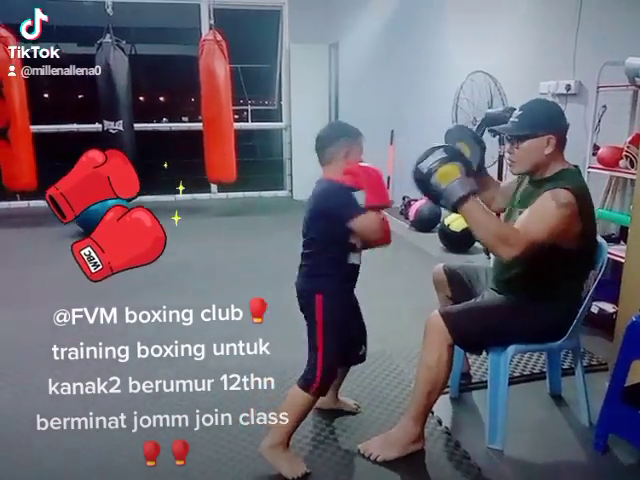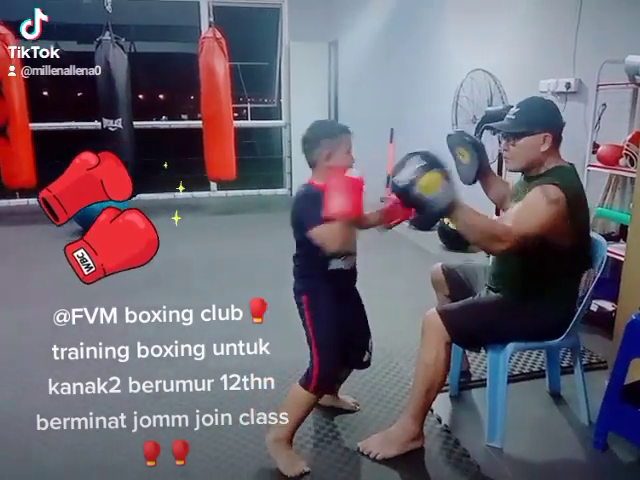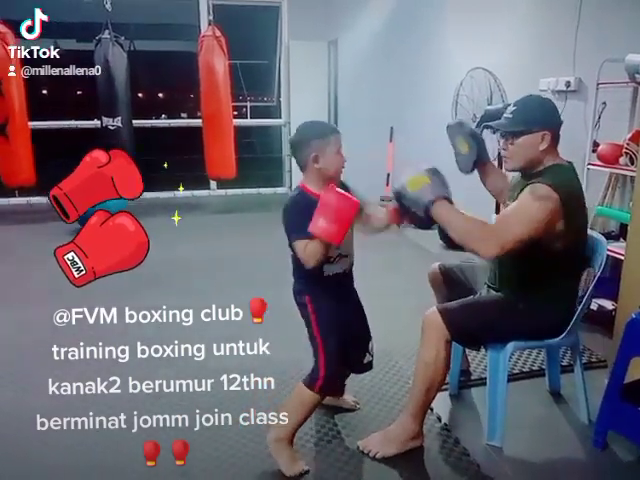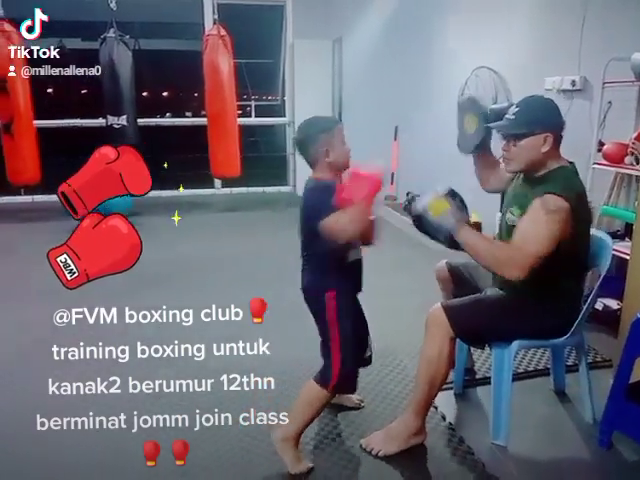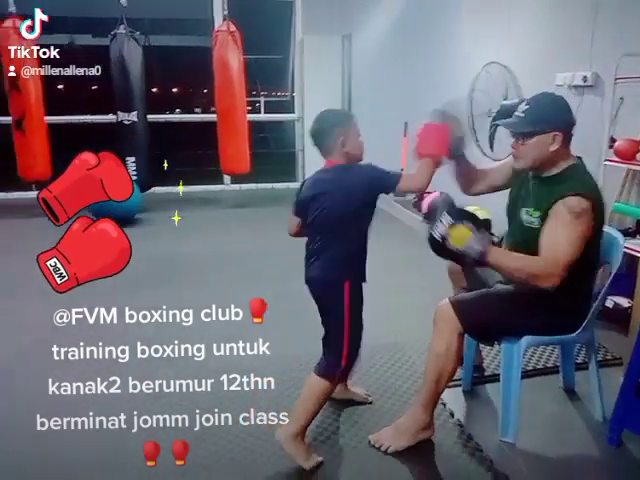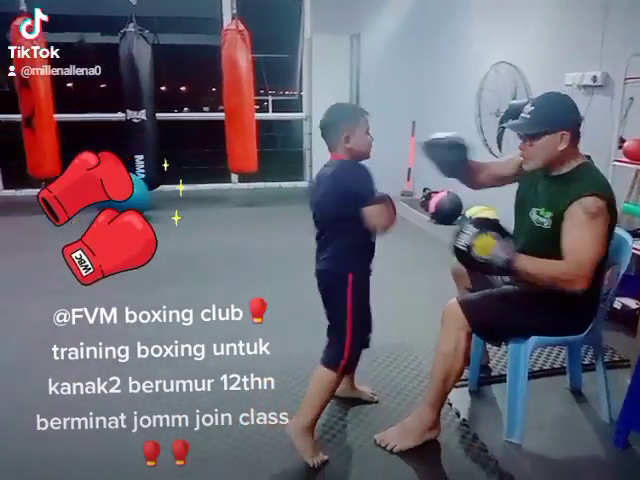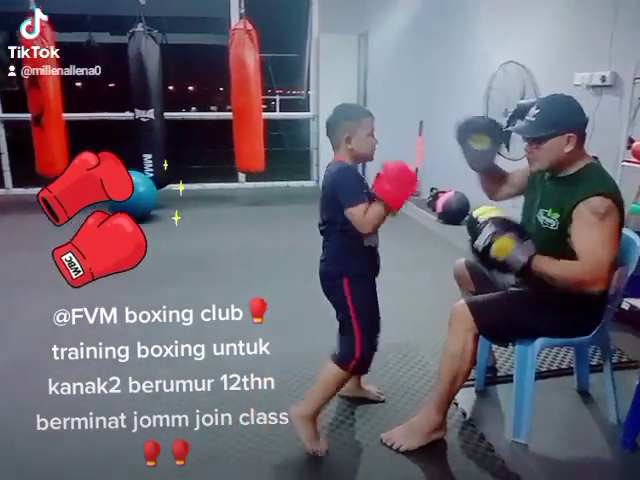
dt=0.1s
person 1, frame 1
left shoulder: (563, 195)
right shoulder: (533, 176)
left elbow: (511, 245)
right elbow: (497, 200)
left wrist: (462, 196)
left hip: (541, 309)
right hip: (511, 285)
left knee: (438, 325)
right knee: (443, 275)
left ankle: (411, 432)
right ankle: (456, 361)
person 1, frame 2
left shoulder: (554, 192)
right shoulder: (539, 174)
left elbow: (499, 238)
right elbow: (510, 202)
right wrist: (479, 169)
left hip: (538, 307)
right hip: (511, 283)
left knee: (436, 322)
right knee: (442, 275)
left ankle: (410, 430)
right ankle: (456, 360)
person 1, frame 3
left shoulder: (550, 190)
right shoulder: (537, 172)
left elbow: (490, 243)
right elbow: (508, 195)
left wrist: (436, 203)
right wrist: (479, 158)
left hip: (538, 307)
right hip: (511, 283)
left knee: (436, 321)
right knee: (440, 275)
left ankle: (409, 428)
right ankle: (456, 358)
person 1, frame 4
left shoulder: (556, 197)
right shoulder: (529, 170)
left elbow: (514, 265)
right elbow: (492, 182)
left wrist: (455, 226)
right wrist: (478, 147)
left hip: (543, 306)
right hip: (514, 284)
left knee: (439, 317)
right knee: (446, 272)
left ankle: (411, 425)
right ankle: (460, 357)
person 1, frame 5
left shoulder: (574, 198)
right shoulder: (532, 167)
left elbow: (548, 274)
right elbow: (477, 183)
left wrist: (482, 251)
right wrist: (456, 155)
left hip: (554, 304)
right hip: (520, 279)
left knee: (448, 313)
left ankle: (419, 420)
person 1, frame 6
left shoulder: (587, 197)
right shoulder: (536, 164)
left elbow: (577, 278)
right elbow: (479, 176)
left wrist: (508, 257)
right wrist: (455, 161)
left hip: (561, 303)
right hip: (526, 278)
left knee: (456, 312)
right knee: (463, 269)
left ankle: (426, 420)
person 1, frame 7
left shoulder: (595, 198)
right shoulder: (545, 167)
left elbow: (594, 279)
right elbow: (499, 189)
left wrist: (527, 259)
right wrist: (484, 162)
left hip: (569, 304)
right hip: (534, 280)
left knee: (463, 314)
right knee: (465, 269)
left ankle: (432, 420)
right ankle: (481, 354)
person 2, frame 1
left shoulder: (328, 190)
right shoulder: (335, 194)
left elbow: (358, 237)
right elbow: (375, 231)
left wrist: (369, 228)
left hip: (334, 285)
right hip: (323, 290)
left knee: (353, 342)
right knee: (322, 367)
left ankle: (329, 398)
right ankle: (276, 441)
person 2, frame 2
left shoulder: (339, 191)
right shoulder: (307, 199)
left elbow: (363, 221)
right elbow: (328, 242)
left wrist: (396, 209)
right wrist: (340, 209)
left hip: (344, 286)
right hip: (316, 292)
left knee: (357, 345)
right knee: (323, 366)
left ankle: (330, 395)
right ankle: (279, 438)
person 2, frame 3
left shoulder: (336, 193)
right shoulder: (298, 204)
left elbow: (371, 218)
right elbow: (310, 259)
left wrist: (397, 212)
right wrist: (328, 224)
left hip: (342, 287)
right hip: (316, 294)
left knee: (358, 347)
right knee: (327, 367)
left ankle: (332, 394)
right ankle: (280, 437)
person 2, frame 4
left shoulder: (331, 189)
right shoulder: (319, 193)
right elbow: (343, 231)
left wrist: (364, 224)
right wrist: (362, 198)
left hip: (341, 284)
right hip: (329, 290)
left knee: (357, 346)
right knee: (338, 367)
left ankle: (337, 393)
right ankle: (287, 435)
person 2, frame 5
left shoulder: (311, 183)
right shoulder: (360, 177)
left elbow: (295, 229)
right elbow: (415, 184)
right wrist: (432, 156)
left hip: (320, 273)
right hip: (339, 278)
left knee: (347, 340)
right knee: (339, 354)
left ankle: (340, 387)
right ankle: (293, 431)
person 2, frame 6
left shoulder: (327, 174)
right shoulder: (355, 173)
right elbow: (380, 222)
right wrist: (387, 204)
left hip: (332, 266)
right hip: (346, 271)
left knee: (355, 331)
right knee: (343, 347)
left ankle: (346, 385)
right ankle: (302, 425)
person 2, frame 7
left shoulder: (339, 172)
right shoulder: (346, 176)
right elbow: (365, 224)
left wrist: (381, 197)
right wrist: (388, 197)
left hip: (347, 267)
right hip: (347, 272)
left knee: (364, 332)
right knee: (357, 344)
left ankle: (353, 385)
right ankle: (306, 412)
